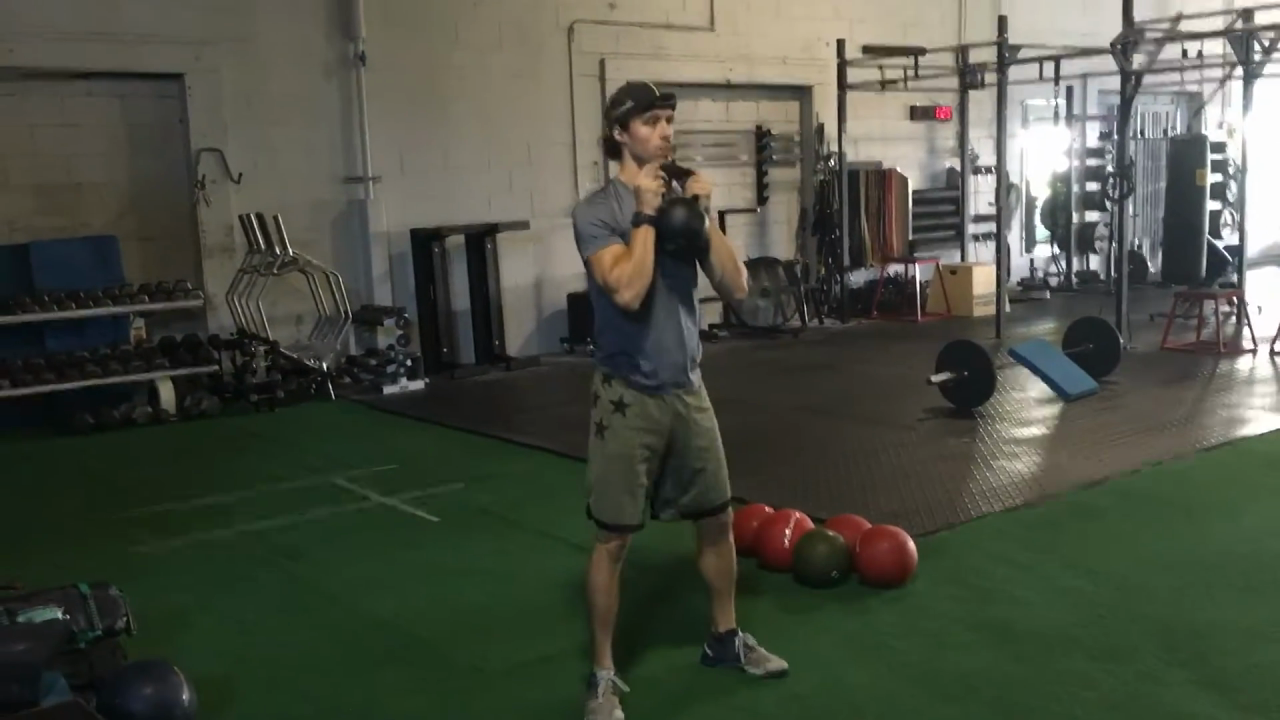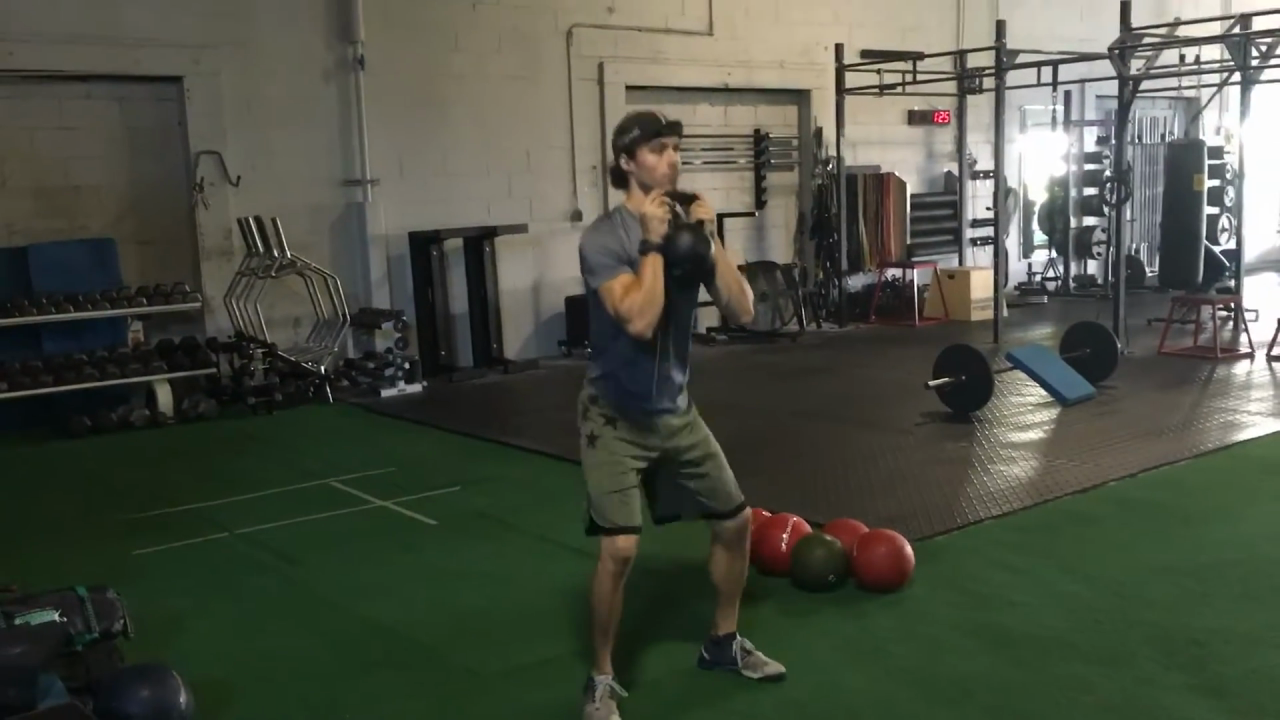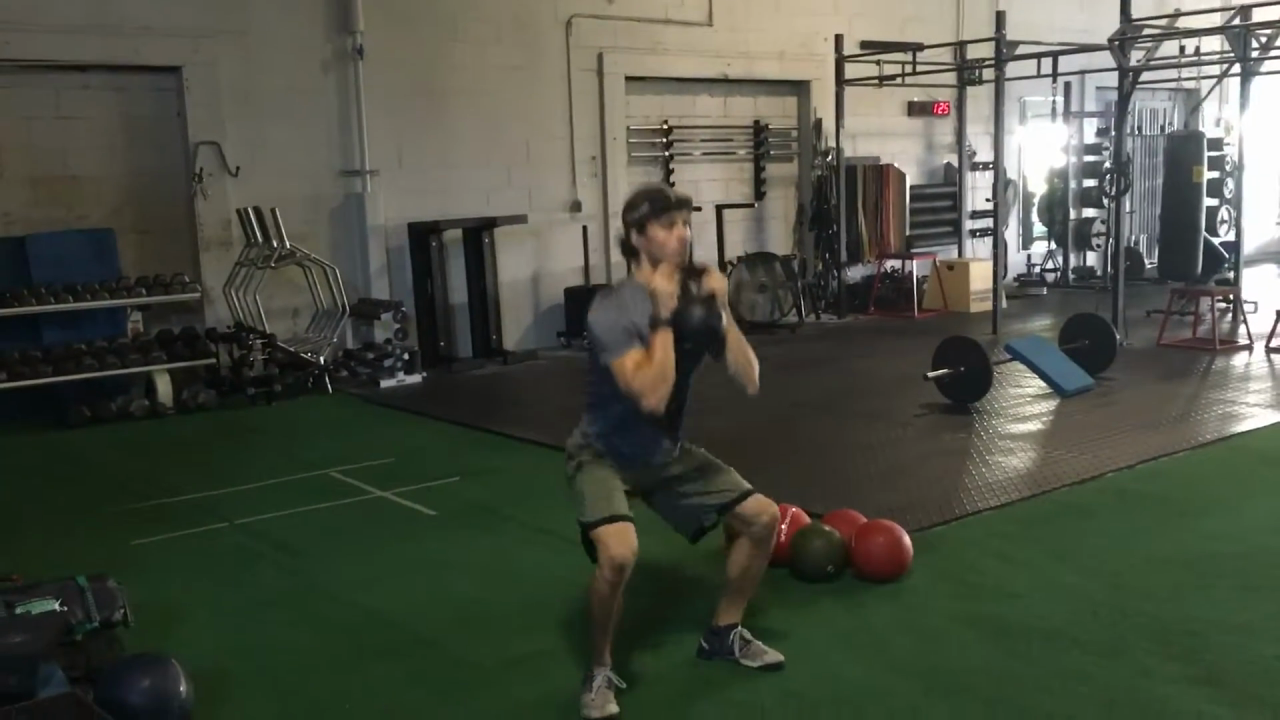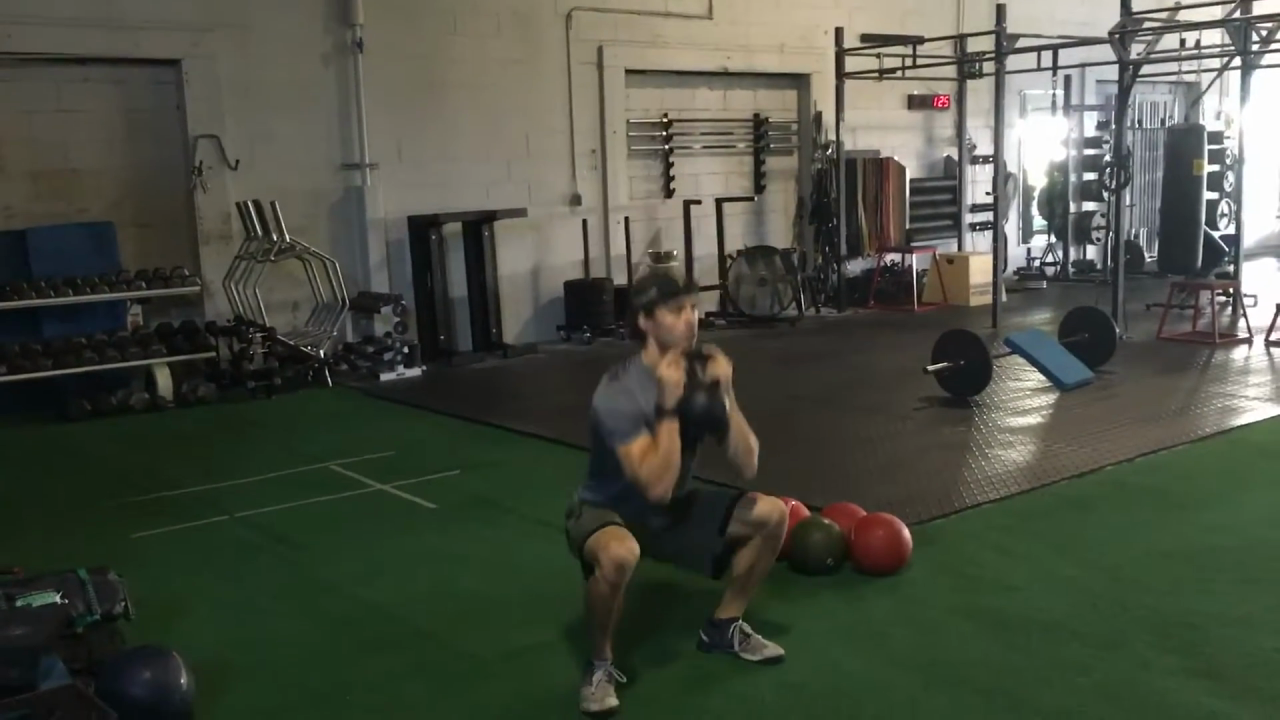
dt=0.2s
person 1, frame 1
left shoulder: (681, 197)
right shoulder: (597, 210)
left elbow: (735, 287)
right elbow: (626, 291)
left wrist: (703, 217)
right wrist: (645, 214)
left hip: (688, 391)
right hip: (628, 396)
left knee: (717, 523)
right knee: (613, 541)
left ankle: (725, 640)
person 1, frame 2
left shoulder: (686, 223)
right shoulder: (603, 237)
left elbow: (741, 310)
right elbow: (638, 320)
left wrist: (710, 240)
right wrist: (652, 242)
left hip: (676, 412)
right hip: (616, 416)
left knee: (735, 523)
right knee: (619, 549)
left ankle: (724, 644)
person 1, frame 3
left shoulder: (696, 295)
right shoulder: (612, 310)
left elbow: (749, 381)
right elbow: (652, 397)
left wrist: (720, 310)
right wrist: (663, 315)
left hip: (669, 453)
right hip: (605, 455)
left knee: (761, 518)
right knee: (619, 552)
left ankle: (724, 633)
right ankle: (600, 671)
person 1, frame 4
left shoulder: (702, 373)
right shoulder: (618, 393)
left elbow: (748, 464)
right elbow: (657, 486)
left wrist: (725, 395)
right wrist: (669, 404)
left hip: (672, 511)
right hip: (606, 511)
left knee: (771, 517)
right knee: (619, 555)
left ankle: (723, 626)
right ankle: (600, 664)
